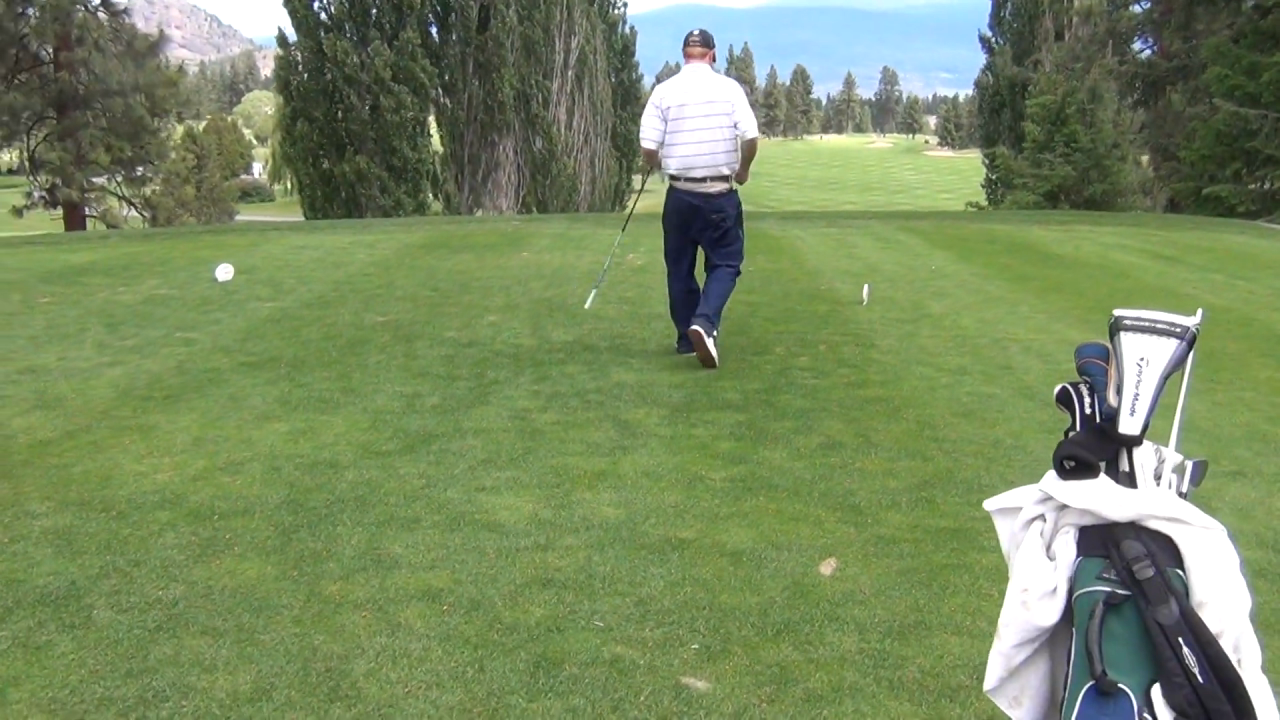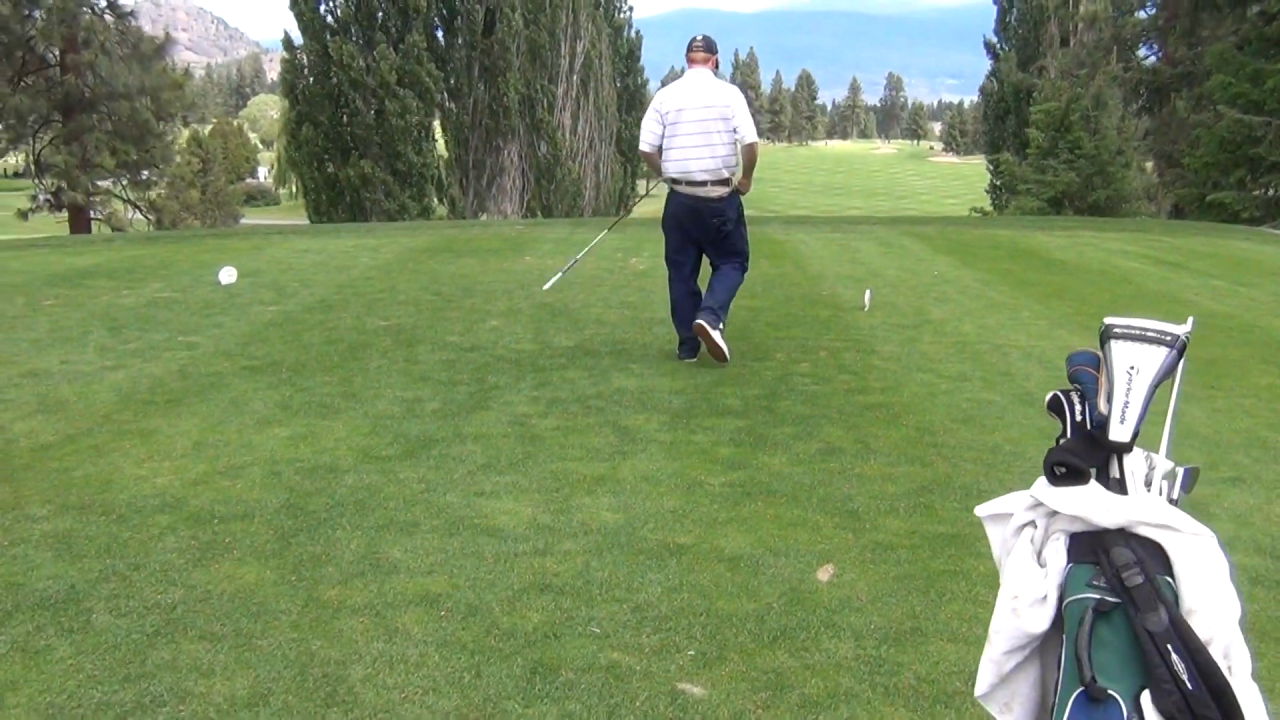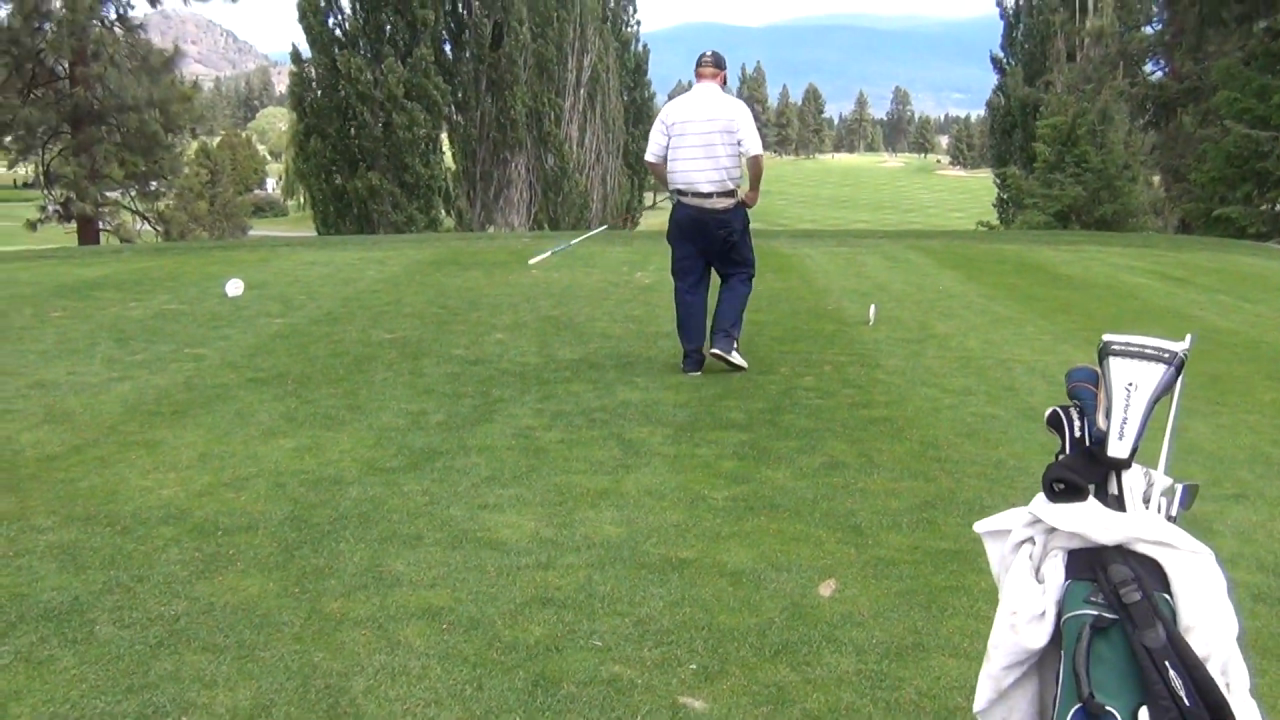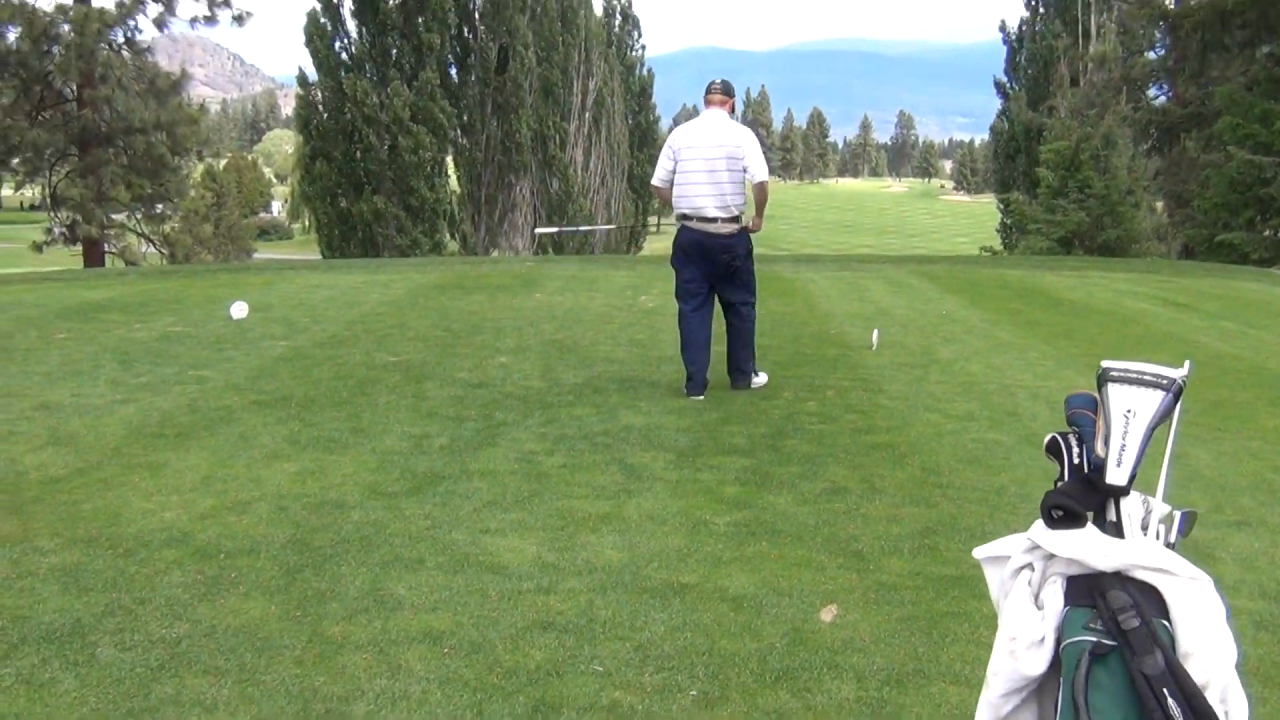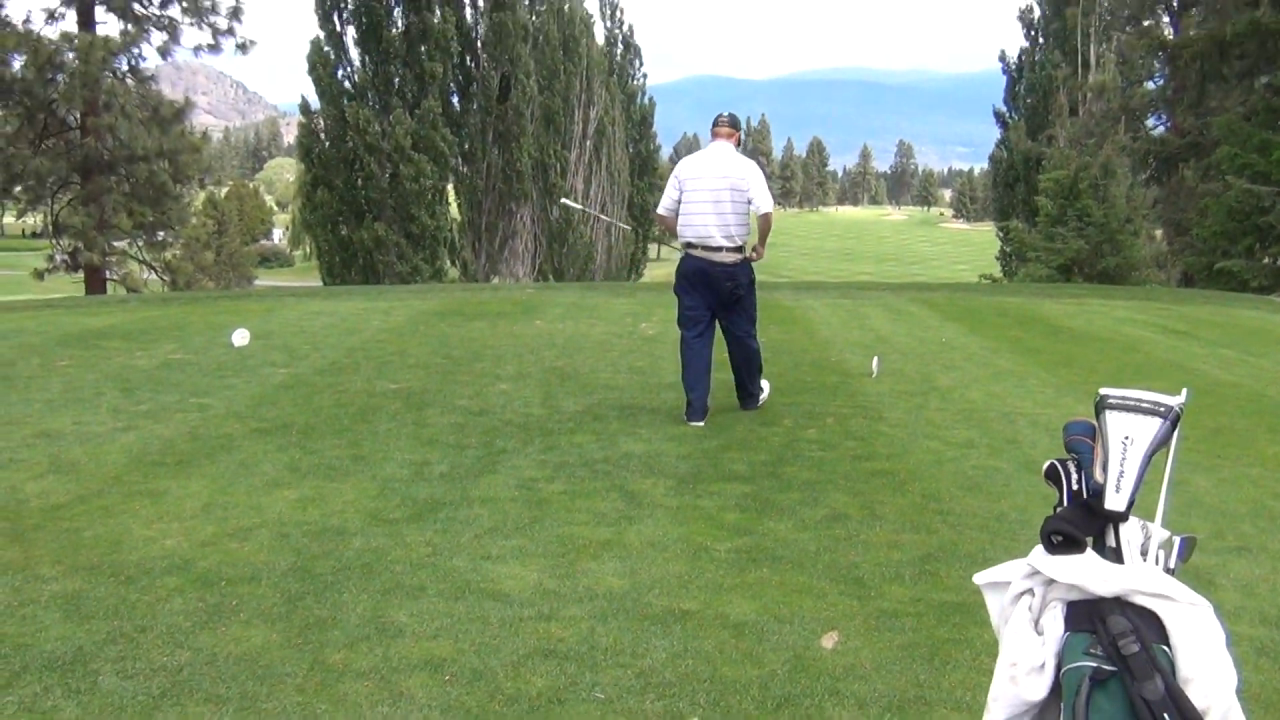
dt=0.1s
person 1, frame 1
left shoulder: (663, 91)
right shoulder: (729, 87)
left elbow: (649, 148)
right elbow: (750, 136)
left wrist: (657, 164)
right wrist: (742, 169)
left hip: (680, 194)
right hip: (720, 195)
left knee: (679, 268)
right knee: (724, 266)
left ankle: (685, 338)
right ankle: (703, 323)
person 1, frame 2
left shoulder: (665, 96)
right shoulder: (729, 93)
left elbow: (647, 149)
right elbow: (750, 142)
right wrist: (747, 177)
left hip: (680, 198)
right hip: (719, 197)
left knee: (682, 272)
right knee: (732, 263)
left ankle: (687, 345)
right ankle: (709, 318)
person 1, frame 3
left shoulder: (671, 108)
right shoulder: (735, 107)
left elbow: (653, 159)
right elbow: (755, 155)
right wrist: (754, 191)
left hip: (685, 210)
right hip: (725, 209)
left knee: (688, 284)
right knee: (739, 274)
left ankle: (692, 358)
right ankle: (724, 340)
person 1, frame 4
left shoulder: (680, 134)
right shoulder: (742, 134)
left elbow: (659, 184)
right elbow: (760, 181)
right wrist: (759, 216)
left hip: (689, 234)
right hip: (729, 234)
left knee: (692, 307)
right knee: (740, 303)
left ankle: (695, 382)
right ankle: (743, 374)
person 1, frame 5
left shoulder: (686, 165)
right shoulder: (746, 166)
left elbow: (664, 213)
right elbow: (765, 212)
right wrist: (761, 245)
left hip: (693, 263)
right hip: (732, 264)
left knee: (694, 334)
right knee: (741, 333)
left ankle: (696, 408)
right ankle: (750, 395)
